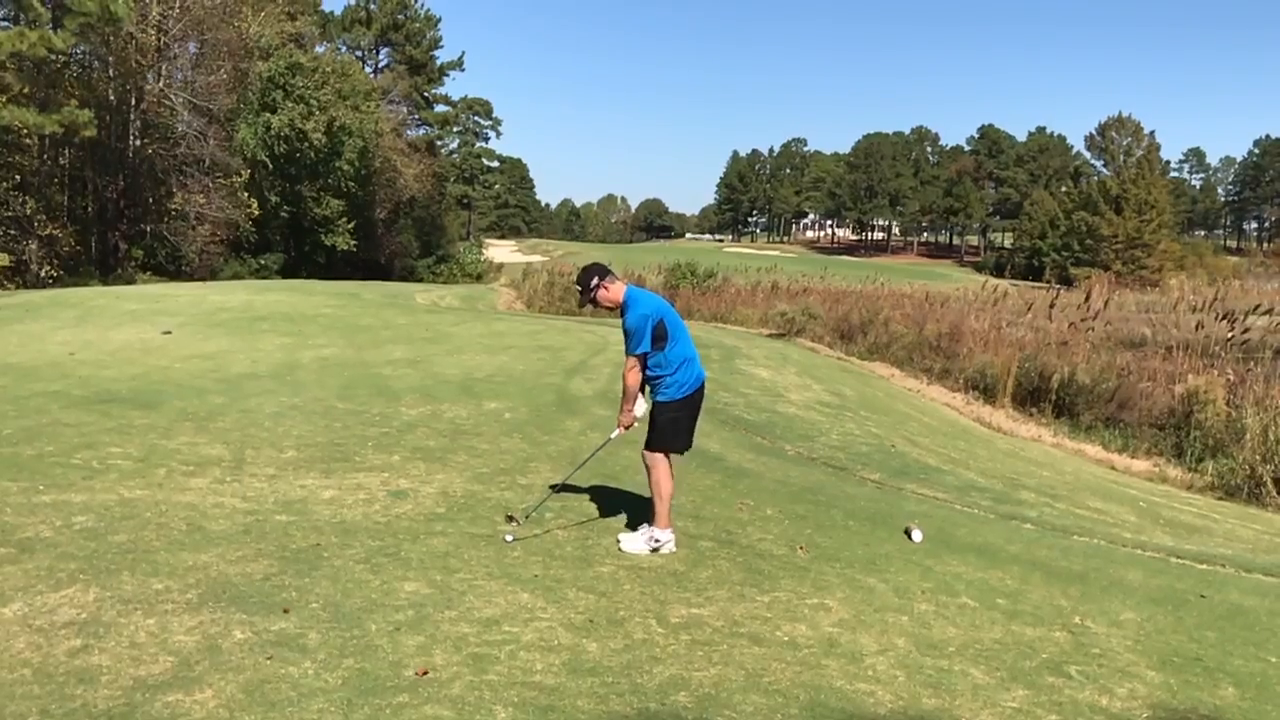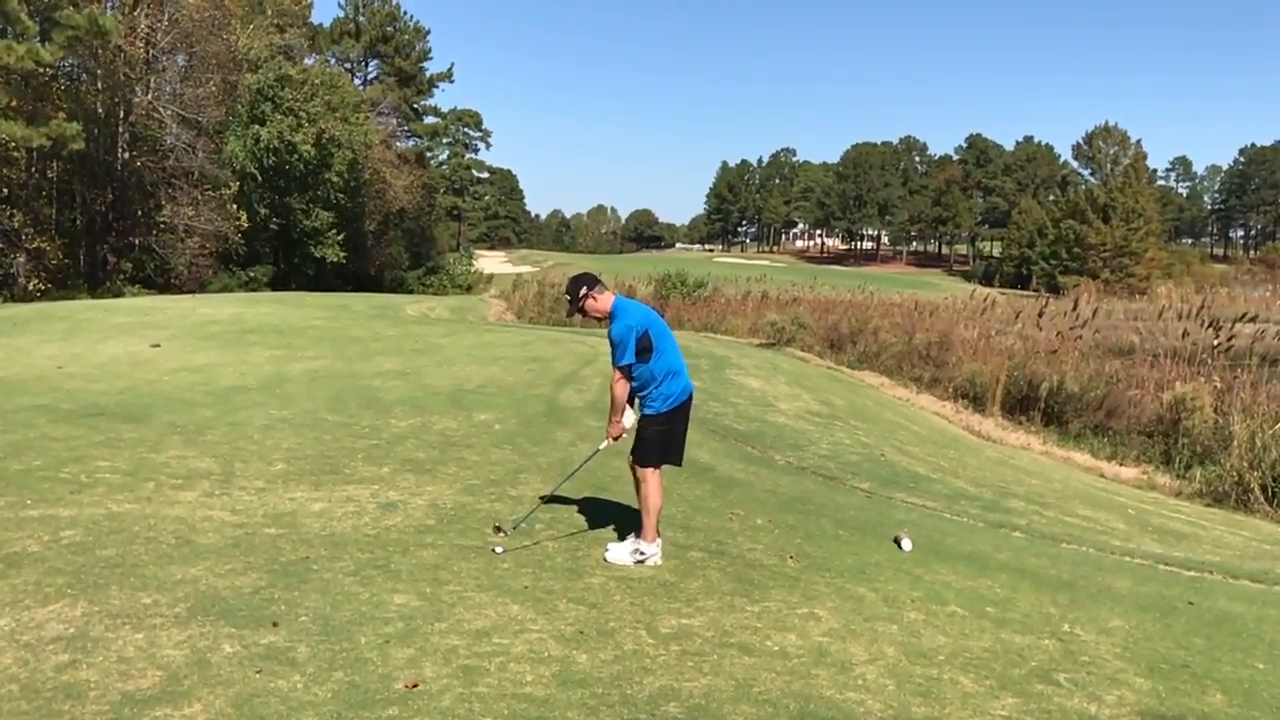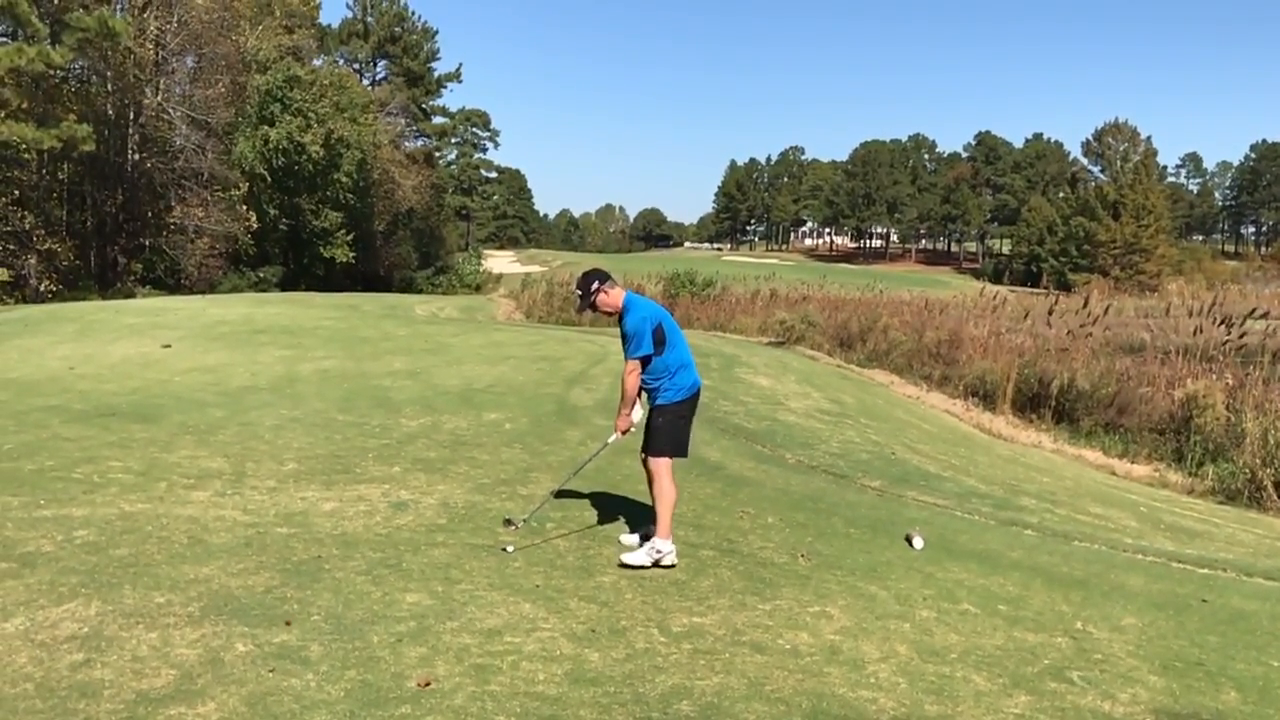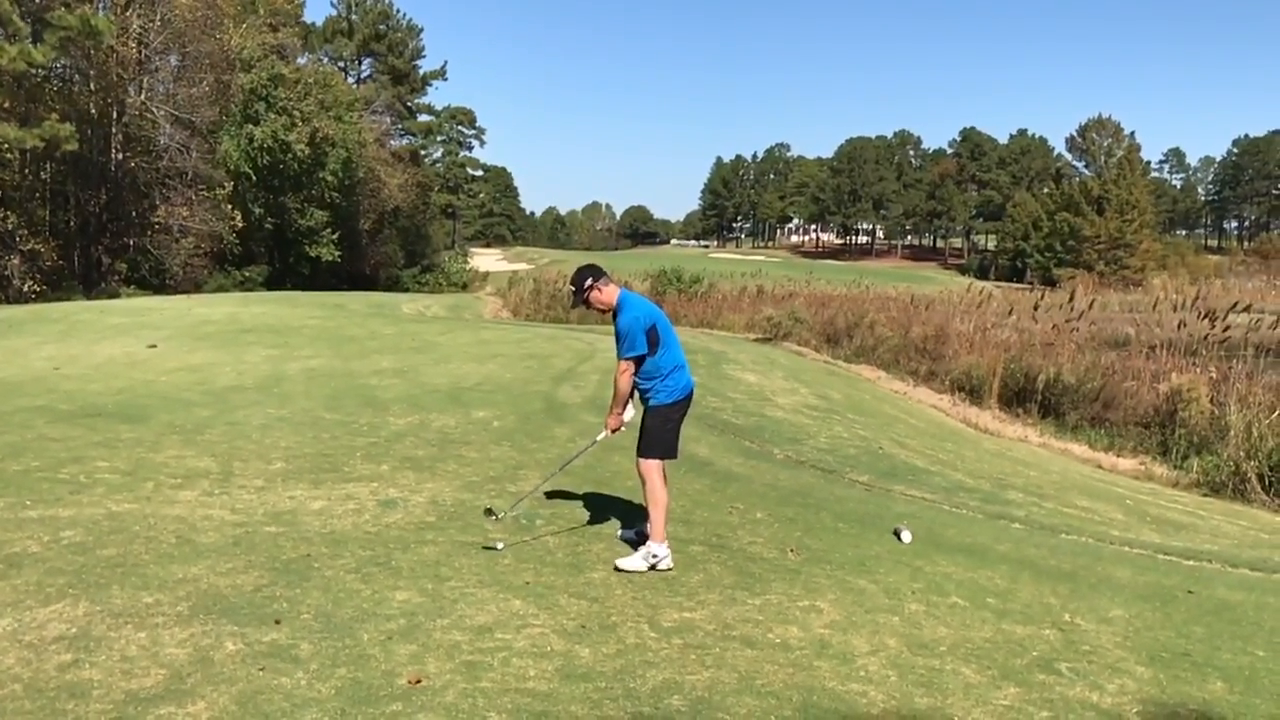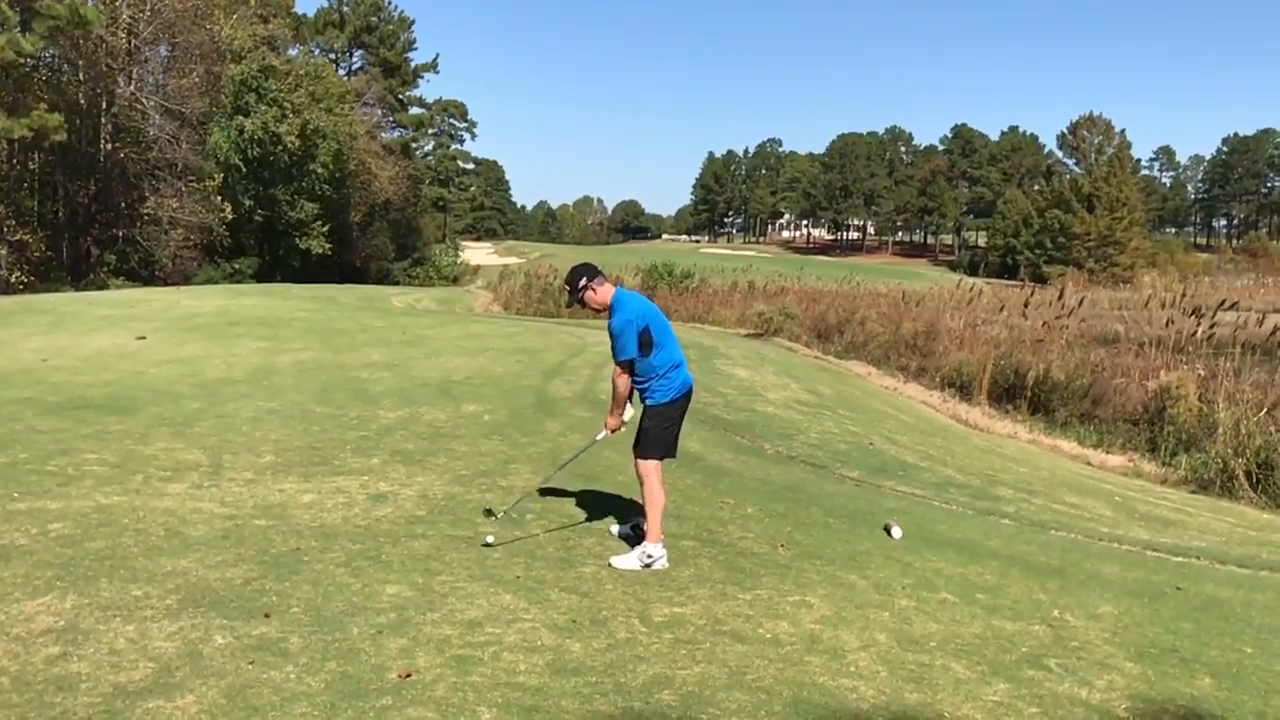
dt=1s
person 1, frame 1
left shoulder: (638, 311)
right shoulder: (636, 301)
left elbow: (633, 367)
right elbow: (643, 362)
left wrist: (626, 409)
right wrist: (636, 401)
left hip: (678, 387)
right hip: (673, 385)
left knee: (655, 455)
right knee: (657, 455)
left ankle: (662, 534)
right ankle: (658, 525)
person 1, frame 2
left shoulder: (623, 323)
right shoulder: (626, 310)
left elbow: (620, 379)
left wrist: (614, 421)
right wrist: (627, 410)
left hip: (664, 399)
right hip: (666, 396)
left knee: (646, 469)
right knee: (641, 465)
left ankle: (648, 547)
right ankle: (648, 536)
person 1, frame 3
left shoulder: (637, 315)
right shoulder: (630, 312)
left elbow: (633, 371)
right elbow: (639, 369)
left wrist: (624, 413)
right wrist: (633, 405)
left hip: (675, 393)
right hip: (665, 393)
left knee: (659, 463)
right knee: (649, 458)
left ankle: (662, 544)
right ankle: (658, 530)
person 1, frame 4
left shoulder: (630, 315)
right shoulder: (627, 307)
left elbow: (625, 371)
right elbow: (632, 368)
left wrist: (615, 412)
right wrist: (621, 407)
left hip: (667, 394)
right hip: (662, 392)
left knee: (649, 465)
right knee: (651, 462)
left ankle: (657, 548)
right ankle: (654, 528)
person 1, frame 5
left shoulder: (623, 316)
right shoulder: (626, 301)
left elbow: (622, 373)
left wrist: (615, 413)
right wrist: (625, 404)
left hip: (665, 392)
right hip: (664, 389)
left knee: (648, 465)
right knee: (644, 456)
left ankle: (653, 549)
right ankle: (649, 523)
